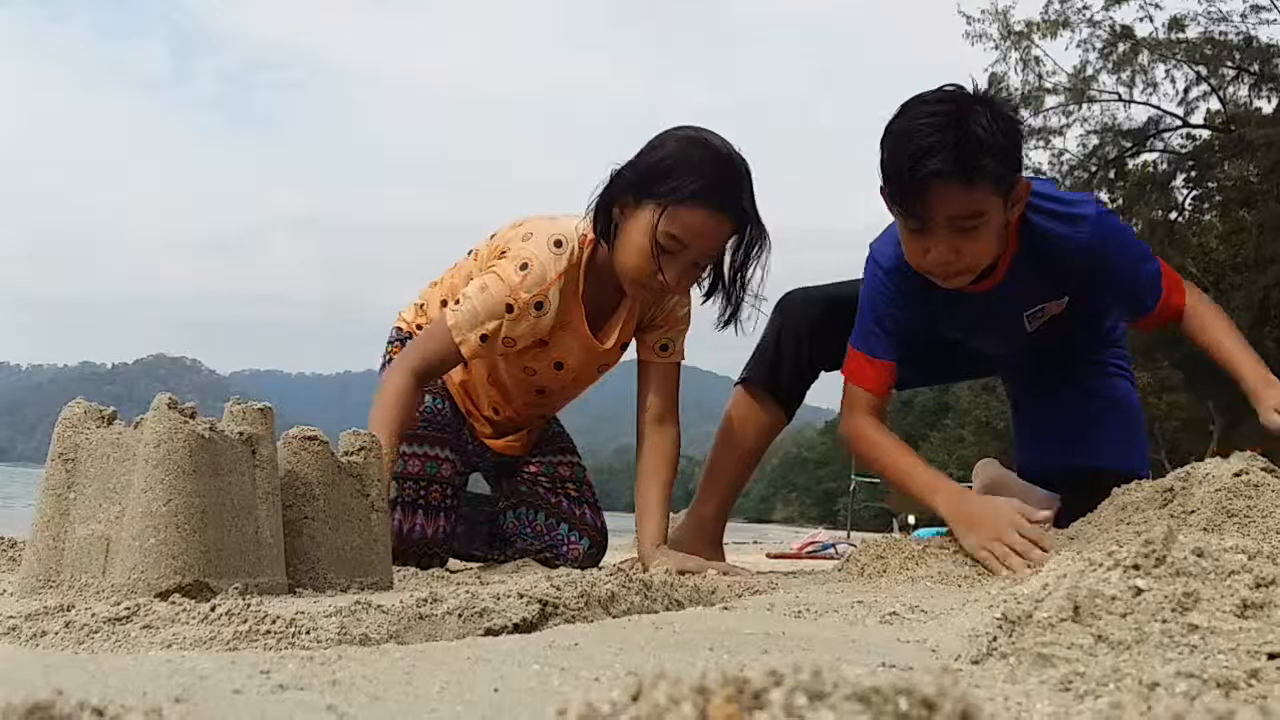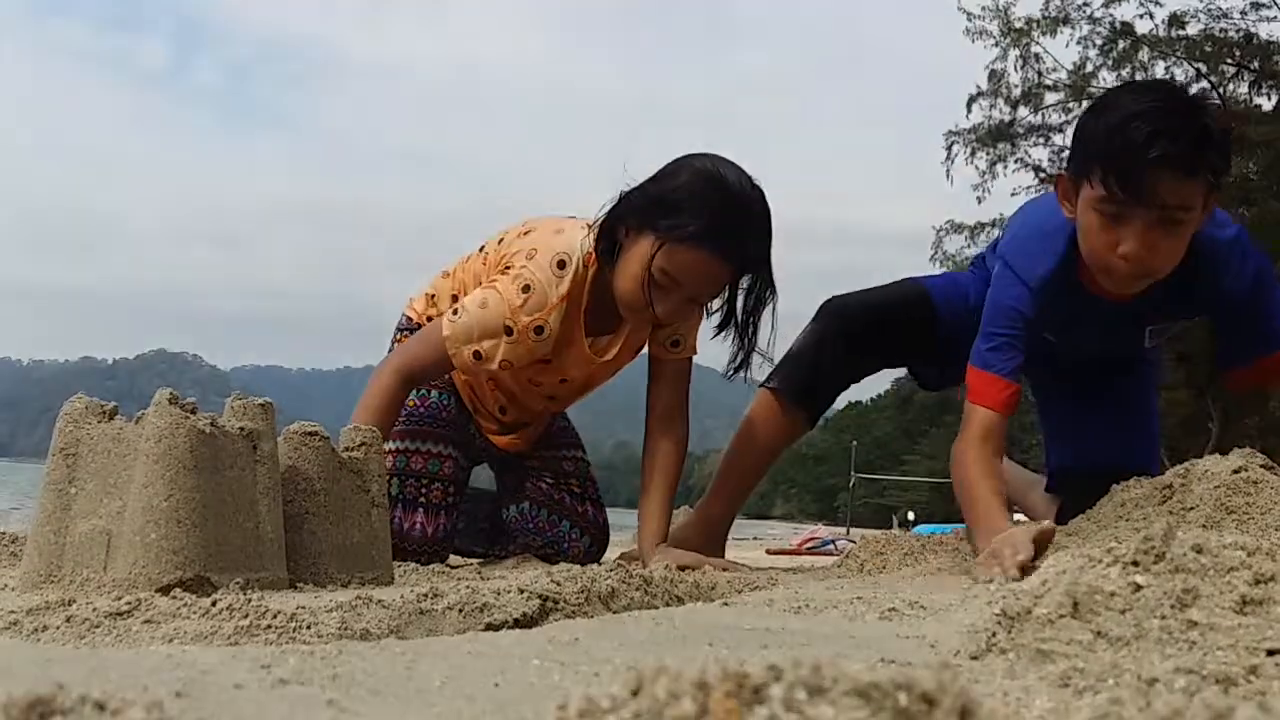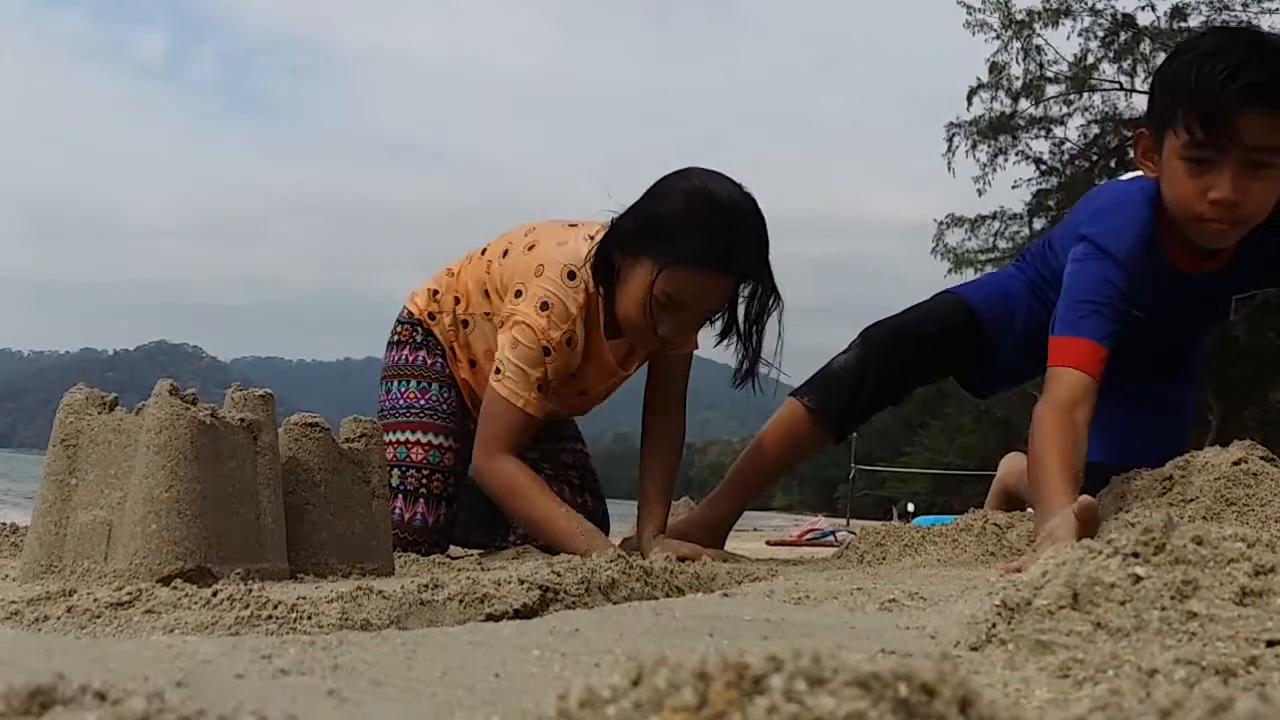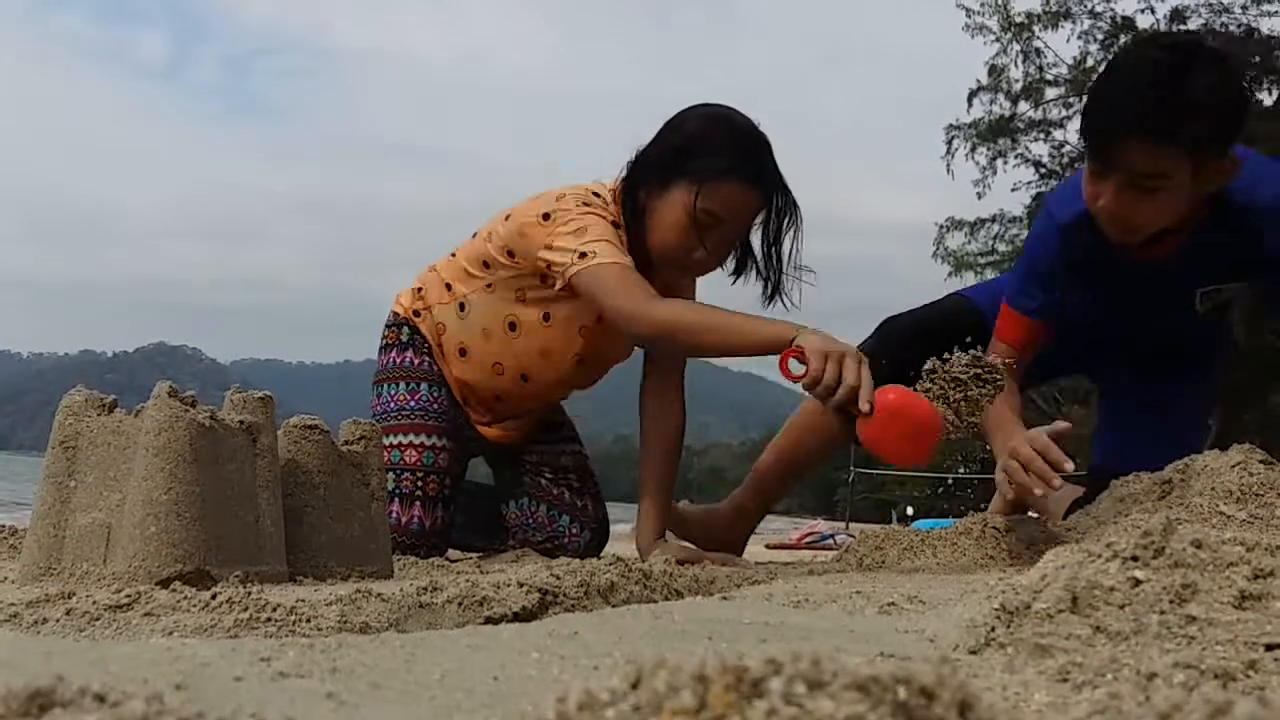
dt=0.5s
person 1, frame 1
left shoulder: (1080, 230)
right shoulder: (892, 266)
left elbow: (1182, 303)
right elbow: (860, 418)
right wrist: (956, 506)
left hip: (1074, 355)
right hip: (955, 334)
right knee: (806, 319)
left ankle: (1002, 487)
right ankle: (700, 529)
person 1, frame 2
left shoulder: (1225, 259)
right shoulder: (1034, 265)
right elbow: (974, 445)
right wrist: (1000, 541)
left hip: (1108, 362)
right hip: (994, 309)
right knee: (846, 328)
left ankle: (1011, 485)
right ankle: (705, 527)
person 1, frame 3
right shoulder: (1114, 240)
right elbow: (1063, 402)
right wrist: (1058, 519)
left hip: (1154, 353)
right hip: (1043, 298)
right knee: (891, 351)
left ankle: (1025, 484)
right ankle: (710, 520)
person 1, frame 4
right shoulder: (1067, 216)
right wrist: (1010, 437)
left hip: (1167, 359)
right hip: (1065, 311)
right knee: (900, 343)
left ankle: (1030, 485)
right ankle: (733, 518)
person 2, frame 1
left shoulder: (666, 296)
right shoulder: (541, 269)
left elbow: (658, 420)
right elbow: (411, 369)
left wrist: (655, 548)
left hip: (525, 419)
right hip: (439, 382)
left knee: (579, 549)
right knee: (413, 543)
left ankle: (460, 511)
person 2, frame 2
left shoulder: (679, 285)
right shoulder: (545, 283)
left elbow: (667, 420)
right elbow: (398, 370)
left wrist: (652, 544)
left hip: (531, 411)
left knee: (579, 544)
right knee: (413, 541)
left ankle: (459, 514)
person 2, frame 3
left shoulder: (680, 291)
right shoulder: (557, 297)
left elbow: (665, 416)
right elbow: (492, 457)
left wrist: (651, 537)
right wrist: (597, 552)
left knee: (586, 533)
right knee: (411, 530)
left ankle: (455, 502)
person 2, frame 4
left shoulder: (674, 270)
right shoulder: (582, 220)
left elbow: (664, 400)
right elbow: (640, 320)
left wrist: (651, 535)
right wrist: (795, 336)
left hip: (528, 403)
right hip: (432, 350)
left knee: (578, 539)
right knee: (411, 535)
